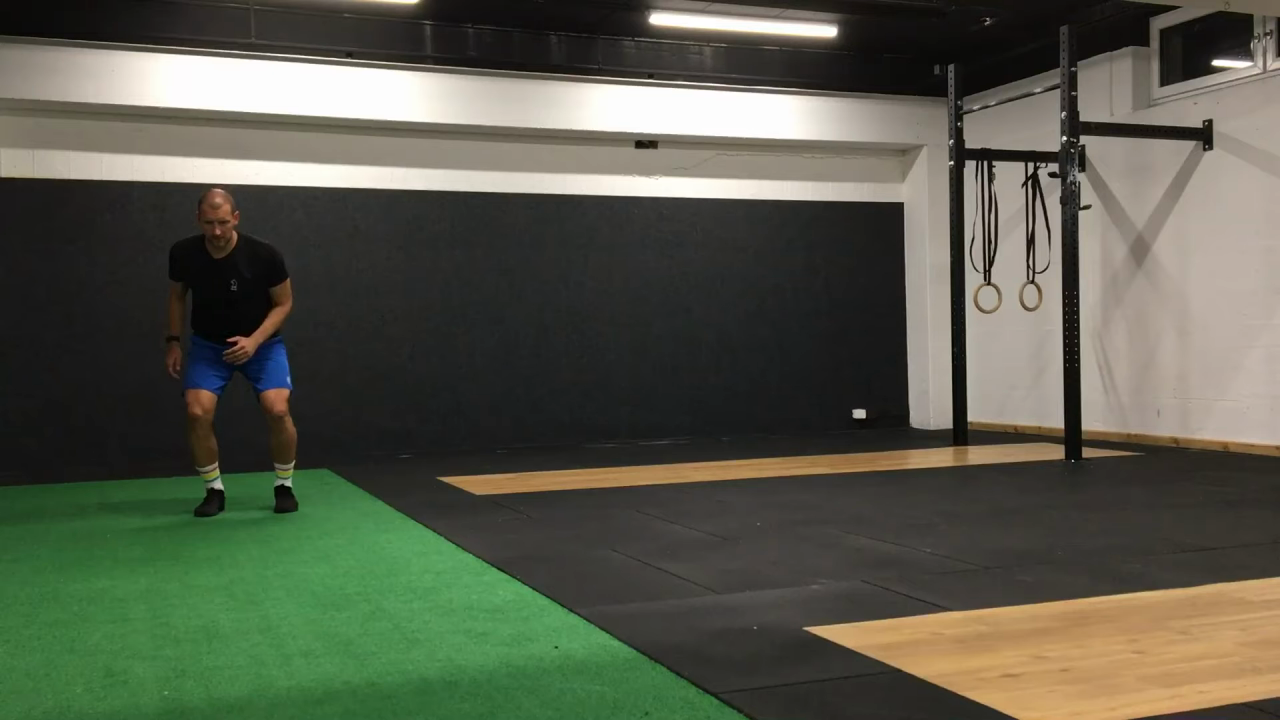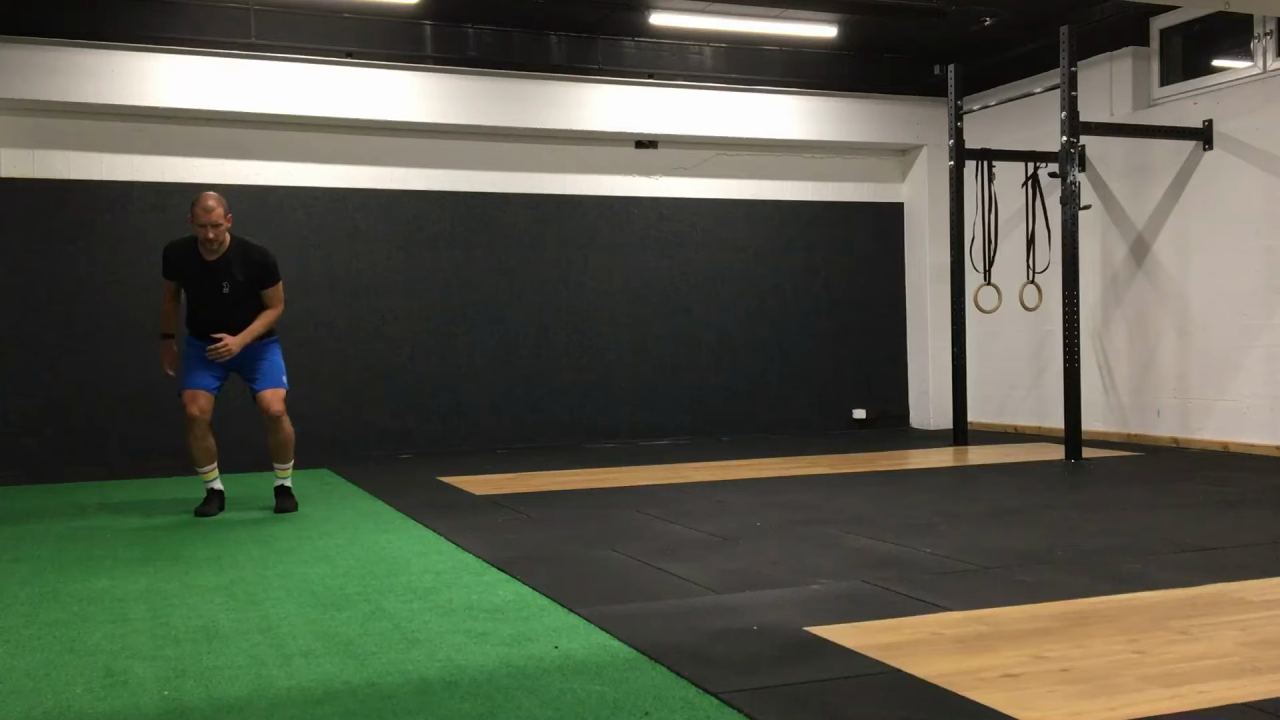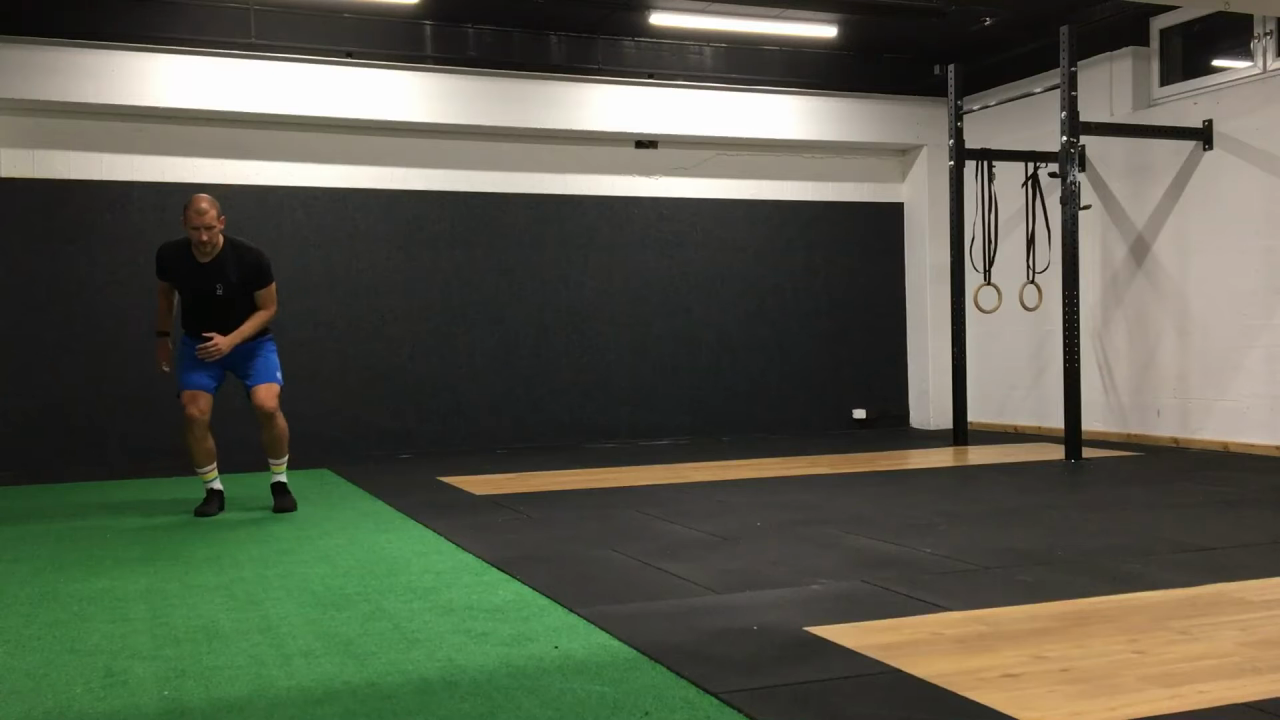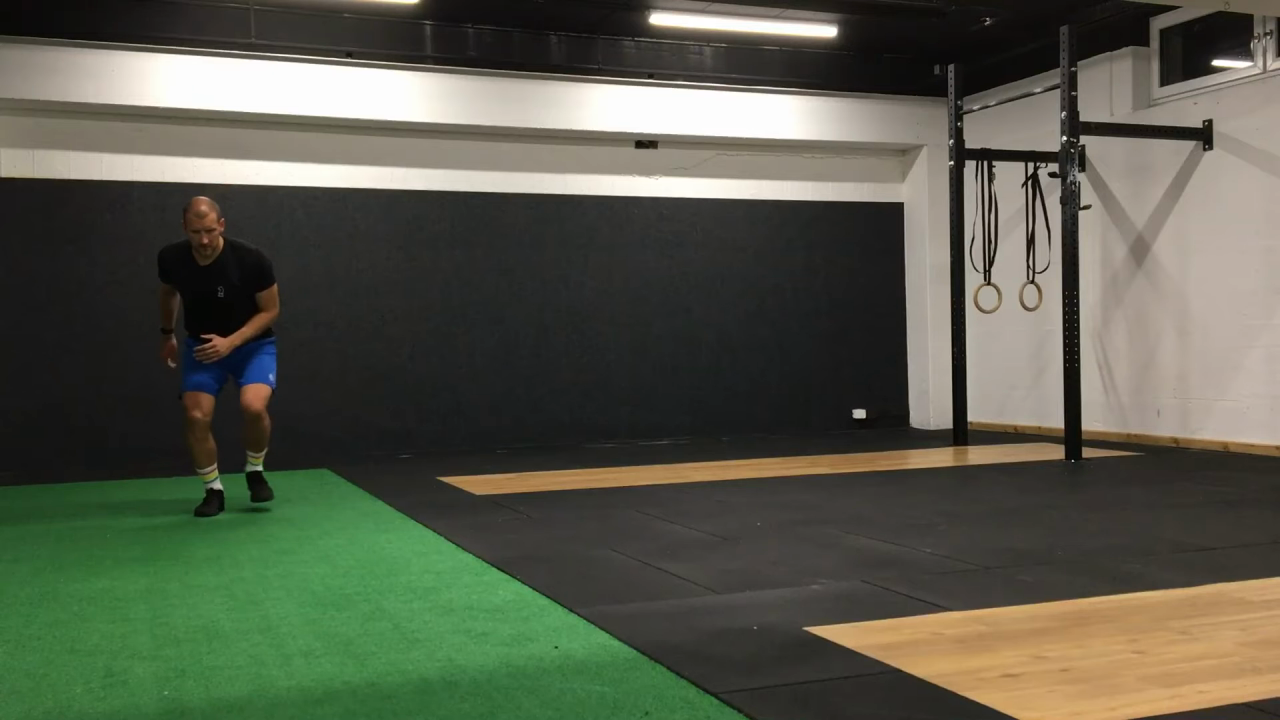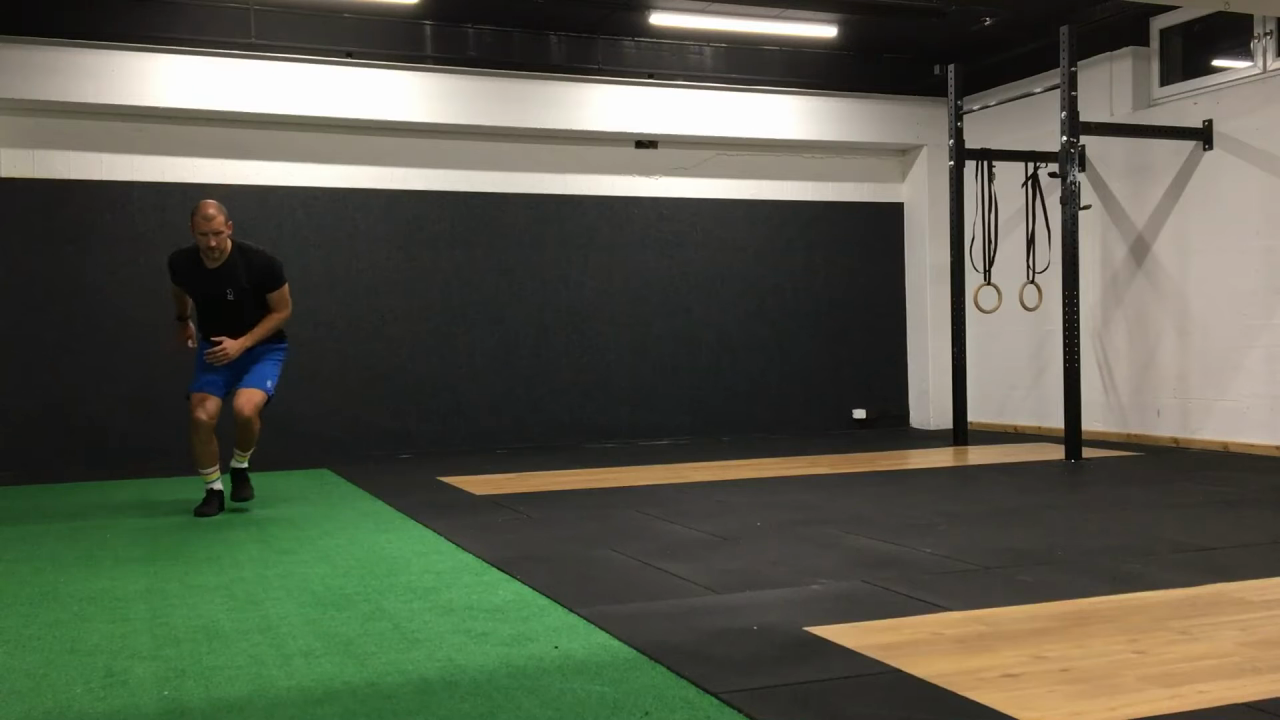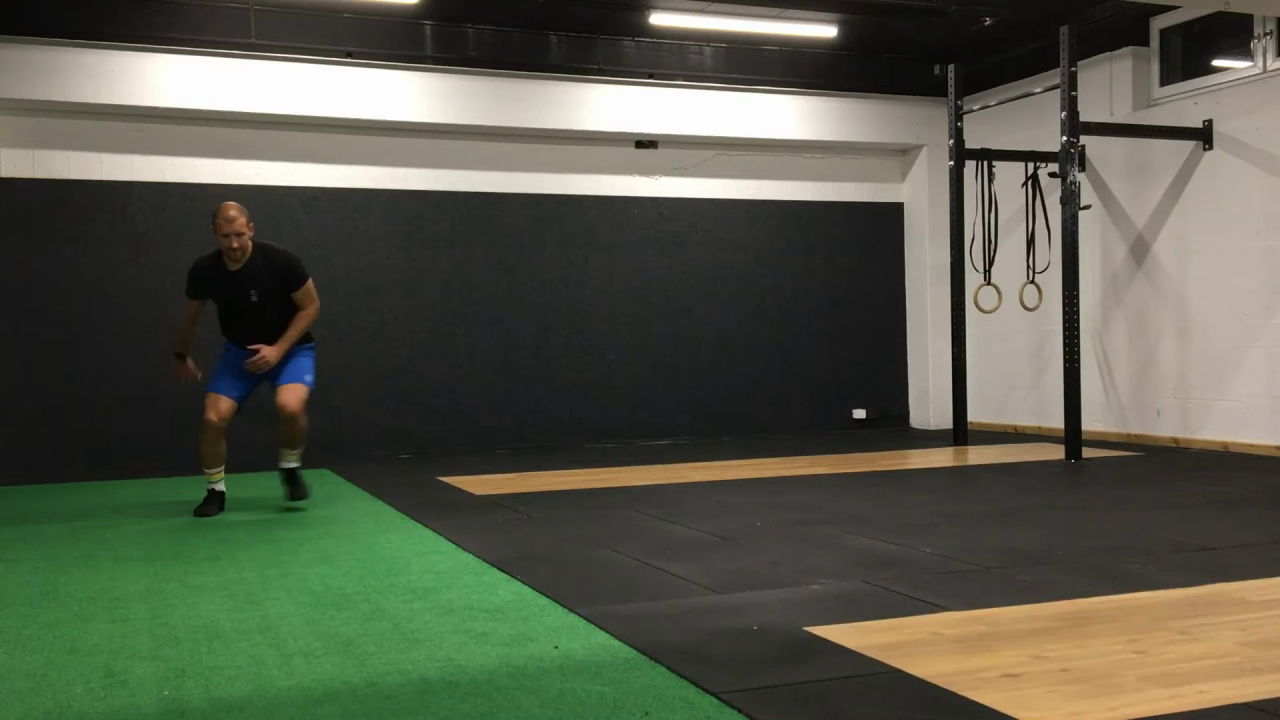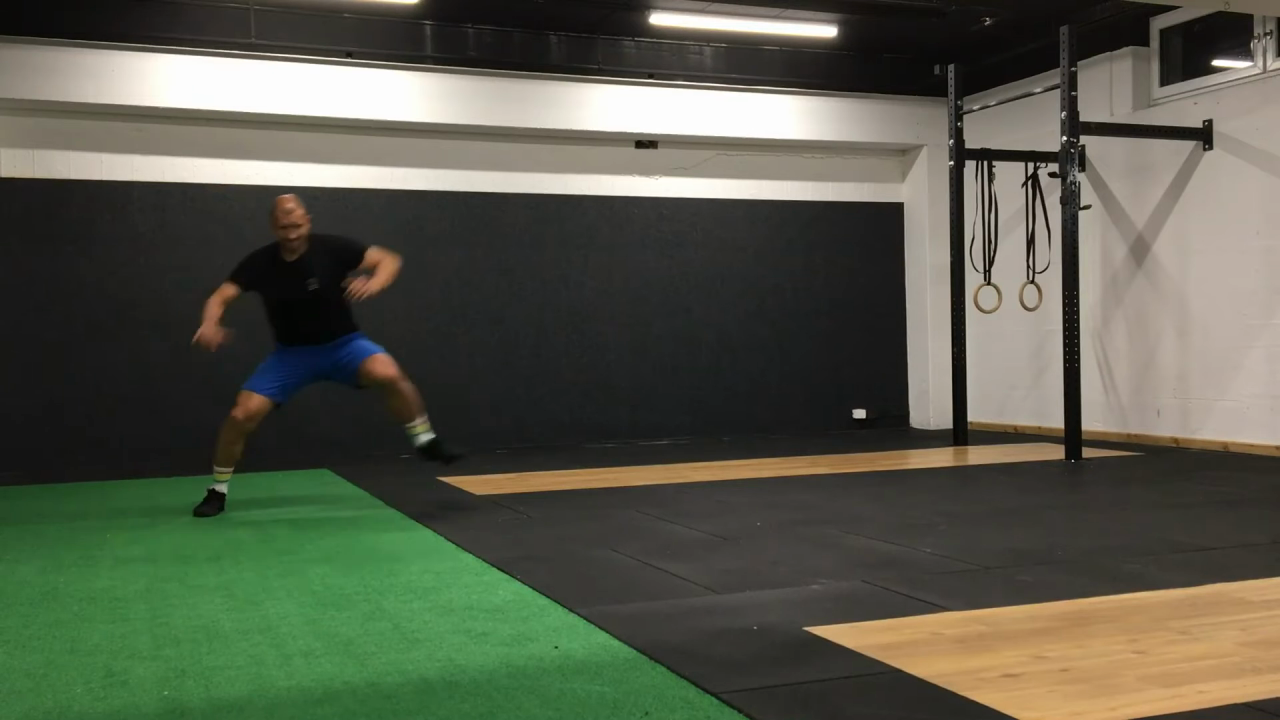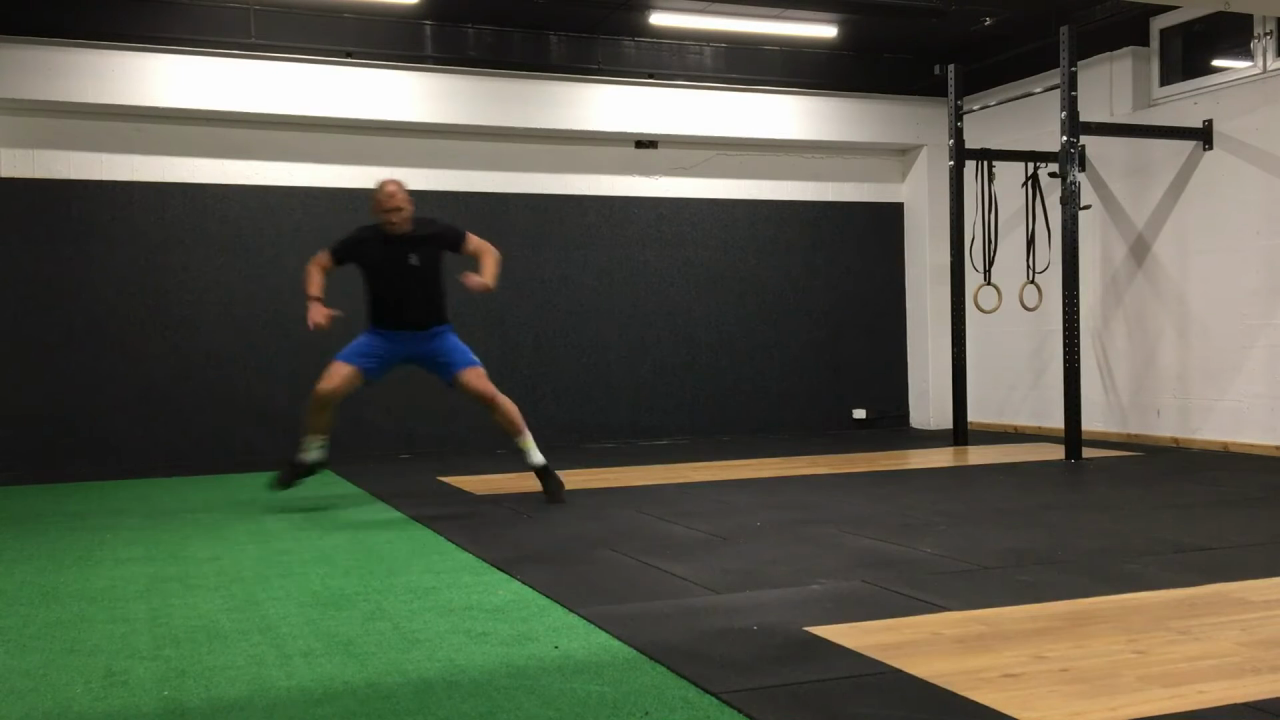
dt=0.2s
person 1, frame 1
left shoulder: (264, 255)
right shoulder: (183, 253)
left elbow: (283, 303)
right elbow: (177, 295)
left wrist: (254, 340)
right wrist: (173, 342)
left hip: (260, 344)
right hip: (208, 345)
left knee: (278, 410)
right knee: (197, 412)
left ankle: (284, 486)
right ankle: (214, 490)
person 1, frame 2
left shoulder: (257, 257)
right shoulder: (176, 254)
left elbow: (275, 306)
right elbow: (171, 294)
left wrist: (240, 340)
right wrist: (167, 339)
left hip: (255, 343)
right hip: (202, 344)
left knee: (275, 410)
right knee: (195, 413)
left ankle: (284, 486)
right ankle: (214, 490)
person 1, frame 3
left shoulder: (250, 258)
right shoulder: (169, 255)
left elbow: (268, 308)
right elbow: (166, 293)
left wrist: (230, 340)
right wrist: (163, 337)
left hip: (251, 341)
right hip: (198, 343)
left knee: (268, 406)
right knee: (194, 415)
left ankle: (280, 483)
right ankle: (214, 490)
person 1, frame 4
left shoulder: (251, 260)
right shoulder: (171, 258)
left elbow: (270, 309)
right elbow: (168, 292)
left wrist: (230, 342)
right wrist: (167, 334)
left hip: (252, 343)
right hip: (201, 344)
left knee: (254, 407)
right knee: (196, 416)
left ankle: (255, 472)
right ankle: (214, 490)
person 1, frame 5
left shoulder: (260, 262)
right shoulder: (181, 262)
left elbow: (283, 309)
left wrist: (241, 344)
right wrist: (183, 322)
left hip: (263, 347)
right hip: (214, 347)
left knee: (244, 410)
right knee: (201, 418)
left ankle: (240, 468)
right ankle: (214, 490)
person 1, frame 6
left shoulder: (281, 261)
right shoulder: (203, 271)
left elbow: (310, 306)
right elbow: (190, 316)
left wrist: (279, 349)
right wrist: (181, 356)
left hip: (290, 349)
right hip: (240, 351)
left knee: (290, 407)
right knee: (212, 419)
left ankle: (289, 467)
right ankle: (215, 490)
person 1, frame 7
left shoulder: (334, 247)
right shoulder: (259, 264)
left elbow: (388, 260)
right elbow: (218, 299)
left wrist: (374, 283)
right wrist: (209, 325)
left hip: (343, 343)
right hip: (291, 353)
left knee: (388, 376)
right knee: (241, 416)
left ankle: (425, 441)
right ankle: (218, 491)
person 1, frame 8
left shoulder: (434, 231)
right shoulder: (363, 240)
left elbow: (488, 251)
right elbow: (317, 265)
left wrist: (487, 279)
right wrist: (315, 302)
left hip: (434, 334)
right hip: (383, 335)
left knee: (487, 393)
right knee: (326, 391)
left ankle: (537, 463)
right ankle: (311, 456)
